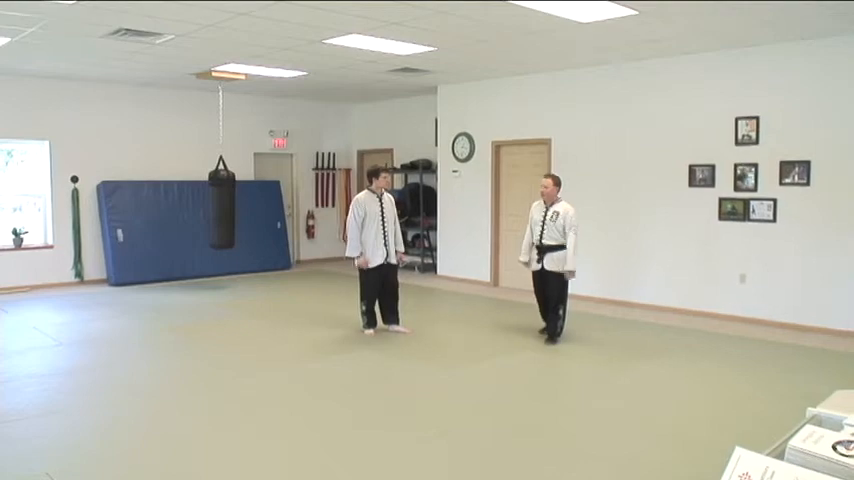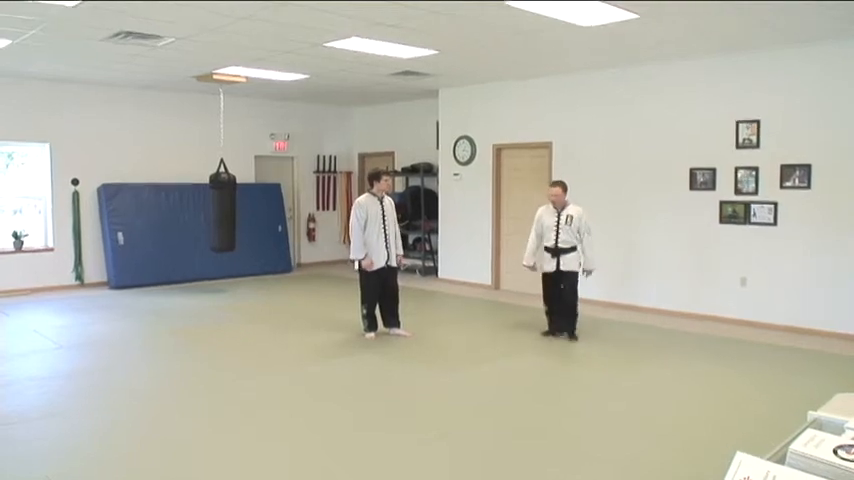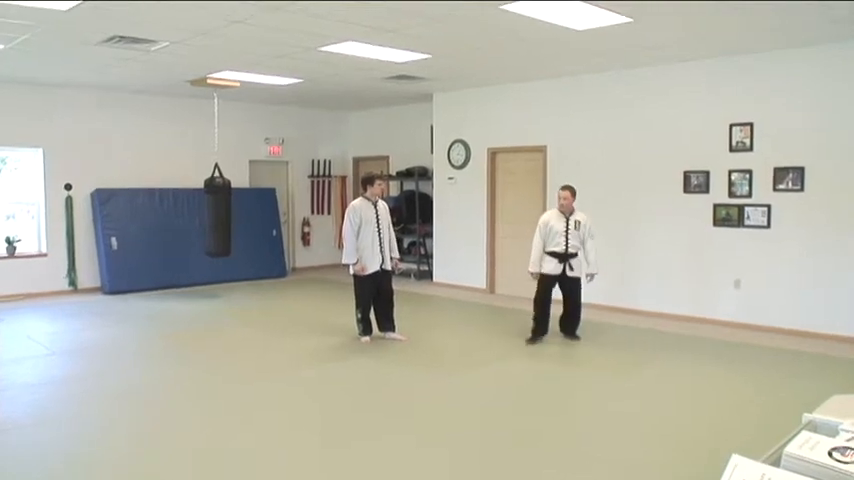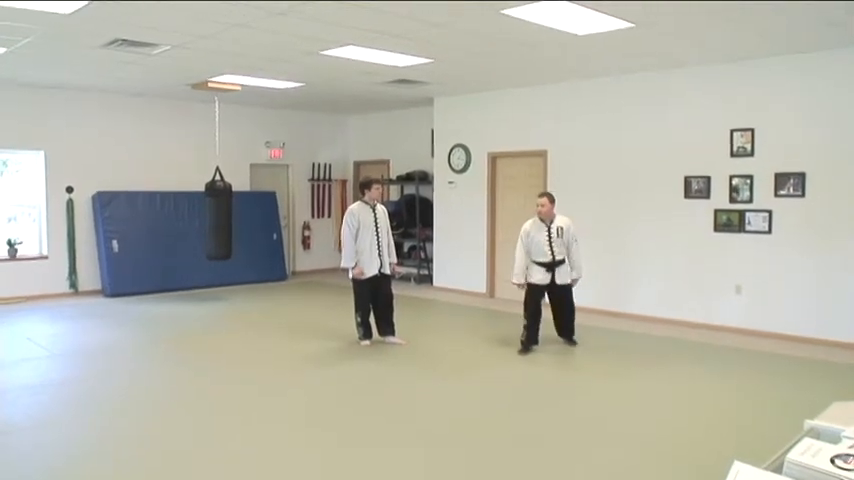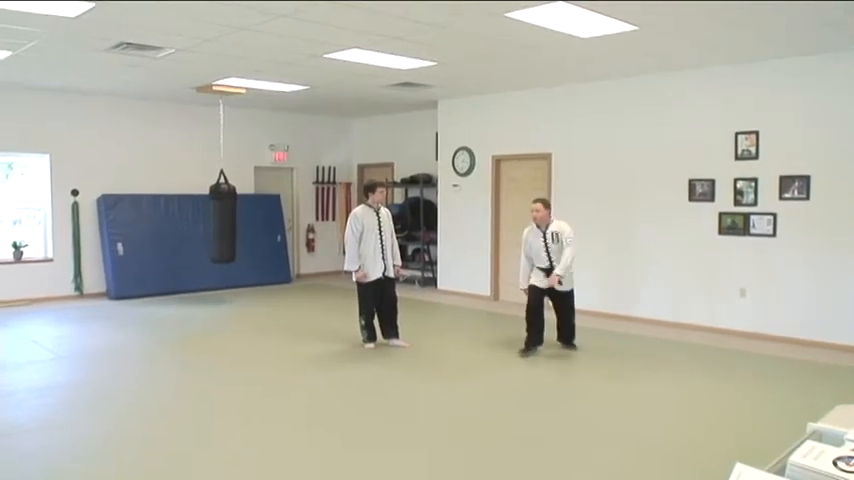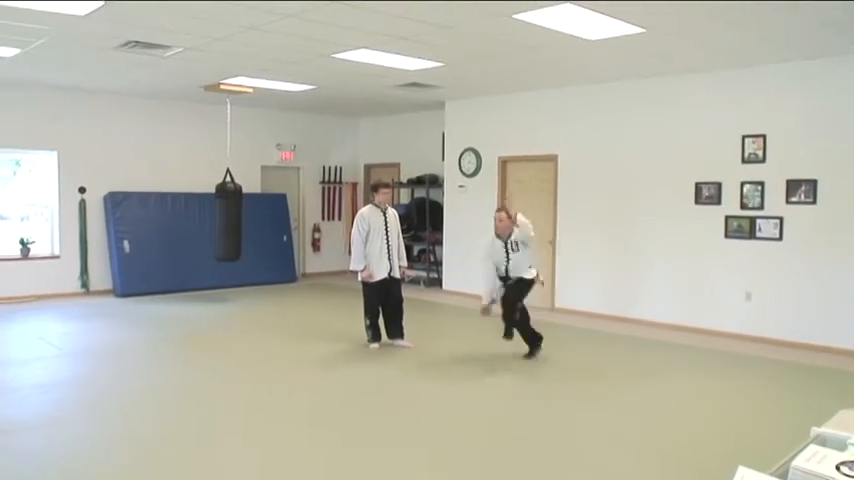
dt=0.5s
person 1, frame 1
left shoulder: (389, 199)
right shoulder: (360, 200)
left elbow: (395, 225)
right elbow: (353, 228)
left wrist: (399, 249)
right wrist: (358, 254)
left hip: (389, 255)
right hip: (370, 256)
left knee: (391, 290)
right knee: (369, 292)
left ankle: (392, 322)
right ankle: (369, 324)
person 1, frame 2
left shoulder: (389, 202)
right shoulder: (362, 203)
right elbow: (356, 231)
left wrist: (398, 252)
right wrist: (362, 256)
left hip: (389, 258)
right hip: (371, 258)
left knee: (391, 292)
right knee: (370, 295)
left ankle: (393, 325)
right ankle: (370, 328)
person 1, frame 3
left shoulder: (383, 206)
right shoulder: (355, 207)
left elbow: (389, 232)
right elbow: (349, 235)
left wrist: (394, 255)
right wrist: (354, 261)
left hip: (383, 261)
right hip: (365, 263)
left knee: (386, 296)
right knee: (364, 299)
left ankle: (388, 329)
right ankle: (365, 331)
person 1, frame 4
left shoulder: (382, 210)
right shoulder: (354, 211)
left elbow: (388, 236)
right elbow: (348, 239)
left wrist: (392, 260)
right wrist: (353, 265)
left hip: (382, 265)
right hip: (363, 267)
left knee: (385, 300)
right knee: (363, 303)
left ankle: (387, 333)
right ankle: (365, 335)
person 1, frame 5
left shoulder: (386, 213)
right shoulder: (357, 214)
left elbow: (392, 239)
right elbow: (351, 242)
left wrist: (396, 262)
right wrist: (356, 268)
left hip: (386, 268)
right hip: (367, 270)
left knee: (389, 303)
right knee: (367, 306)
left ankle: (392, 336)
right ankle: (369, 338)
person 1, frame 6
left shoulder: (393, 213)
right shoulder: (364, 214)
left elbow: (398, 239)
right elbow: (357, 242)
left wrist: (402, 263)
right wrist: (362, 267)
left hip: (392, 268)
right hip: (373, 269)
left knee: (395, 303)
right knee: (372, 306)
left ankle: (396, 336)
right ankle: (374, 338)
person 2, frame 1
left shoulder: (567, 210)
right shoulder: (536, 207)
left elbow: (571, 238)
right elbow: (530, 232)
left wrist: (569, 265)
right wrist: (525, 255)
left hip: (556, 258)
right hip: (539, 257)
left knee: (556, 298)
right knee: (541, 294)
left ankle: (554, 332)
right ankle: (550, 323)
person 2, frame 2
left shoulder: (577, 212)
right shoulder: (542, 212)
left elbow: (585, 238)
right elbow: (535, 236)
left wrist: (588, 263)
right wrist: (530, 259)
left hip: (569, 258)
right hip: (549, 259)
left knee: (569, 295)
right knee: (551, 296)
left ankle: (570, 329)
right ankle: (555, 327)
person 2, frame 3
left shoulder: (582, 219)
right shoulder: (547, 217)
left elbow: (588, 245)
right elbow: (538, 242)
left wrist: (591, 268)
right wrist: (534, 267)
left hip: (572, 265)
right hip: (551, 263)
left knee: (573, 301)
right knee: (542, 297)
left ankle: (569, 330)
right ankle: (538, 332)
person 2, frame 4
left shoulder: (565, 223)
right shoulder: (528, 226)
left elbow: (573, 249)
right elbow: (521, 252)
left wrist: (576, 273)
right wrist: (519, 277)
left hip: (560, 272)
right hip: (537, 273)
left knee: (566, 306)
right knee: (532, 308)
left ankle: (567, 335)
right ankle: (528, 342)
person 2, frame 5
left shoulder: (562, 228)
right shoulder: (528, 233)
left elbow: (569, 251)
right elbow: (526, 259)
left wrist: (558, 273)
right wrist: (524, 283)
left hip: (561, 277)
right hip: (539, 276)
left knee: (566, 311)
right knee: (533, 308)
left ankle: (566, 339)
right ankle: (532, 343)
person 2, frame 6
left shoulder: (523, 234)
right shoulder: (492, 243)
left elbow: (527, 233)
right elbow: (490, 273)
left wrist: (514, 217)
right wrist: (487, 299)
left hip: (524, 278)
right hip: (506, 282)
left knee: (509, 299)
right knee: (519, 317)
left ankle: (509, 329)
right ankle: (535, 342)
